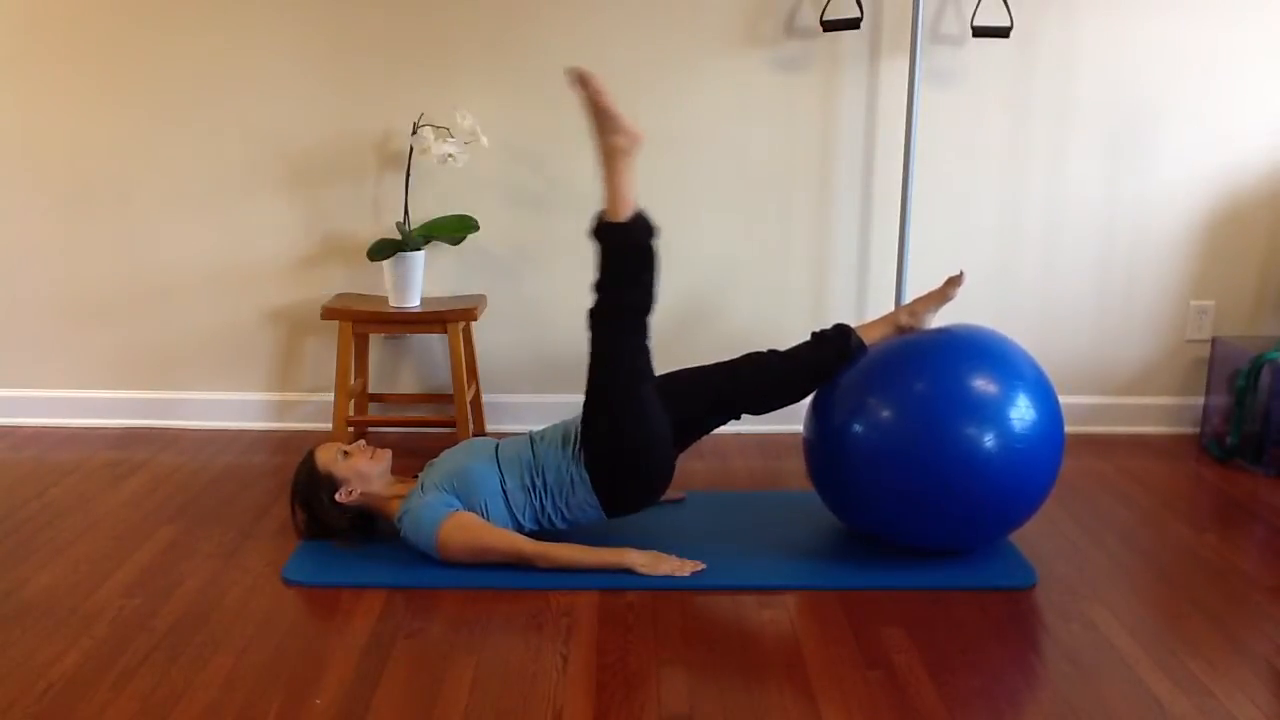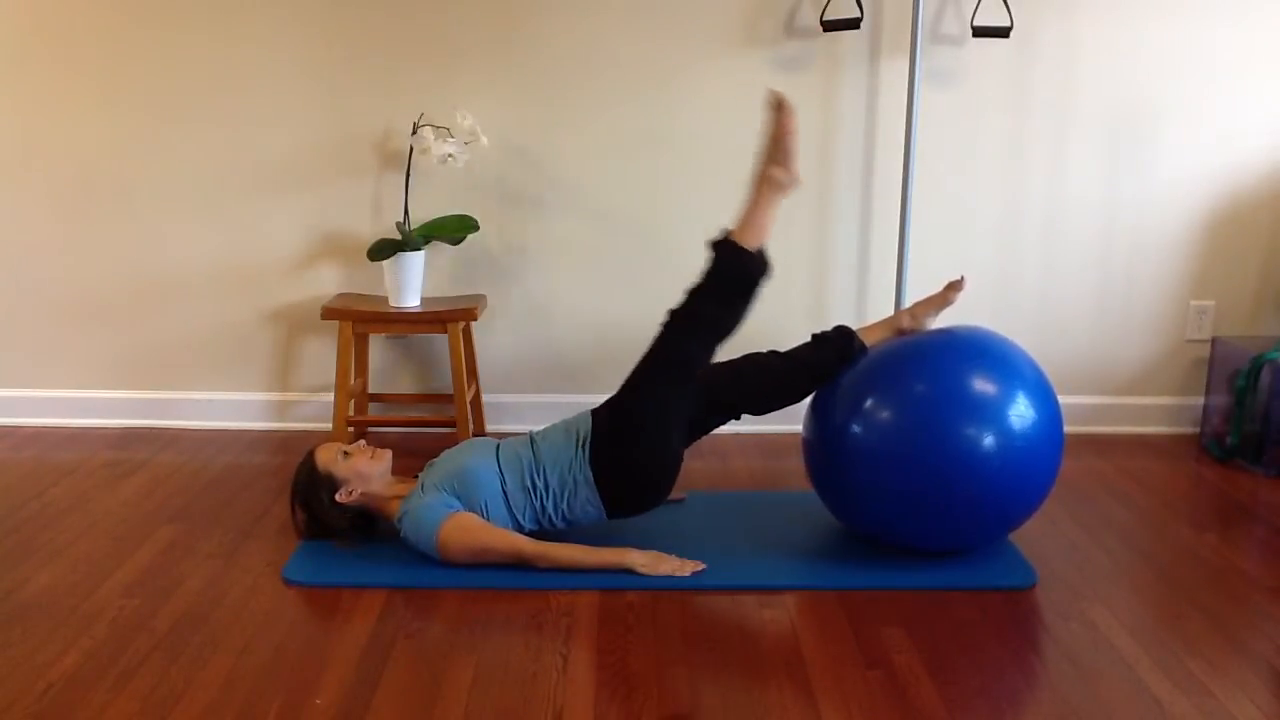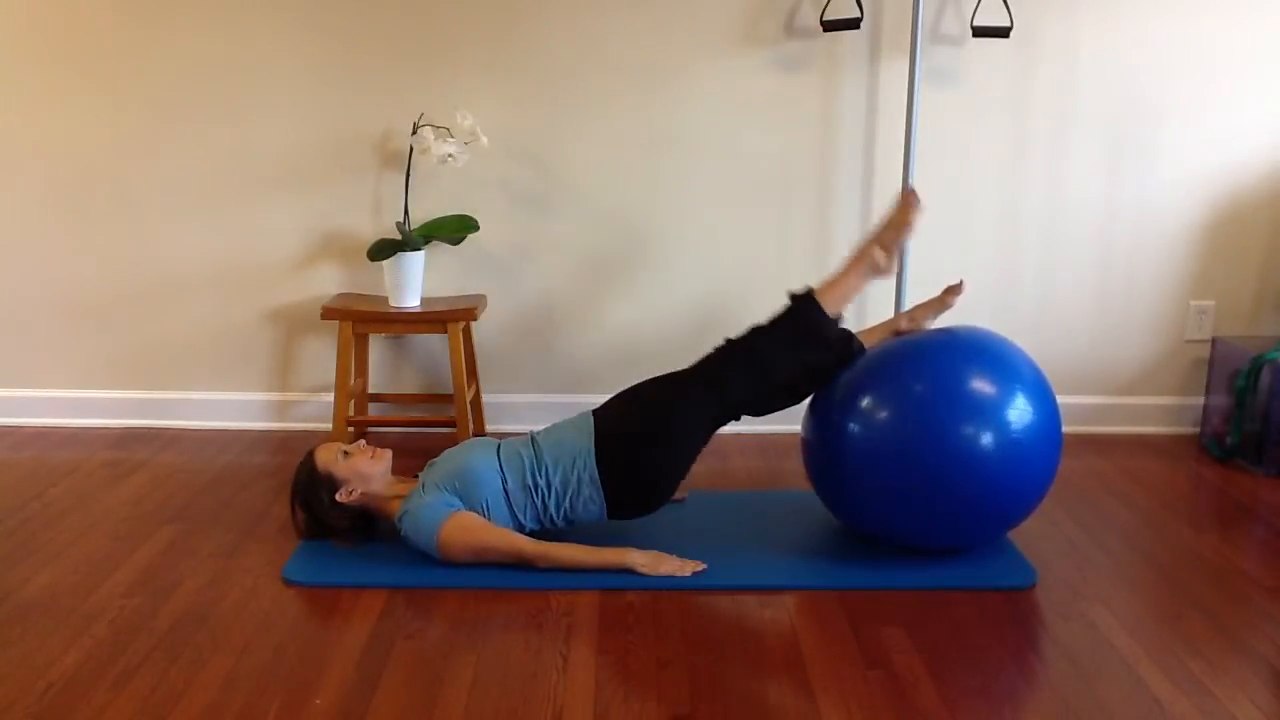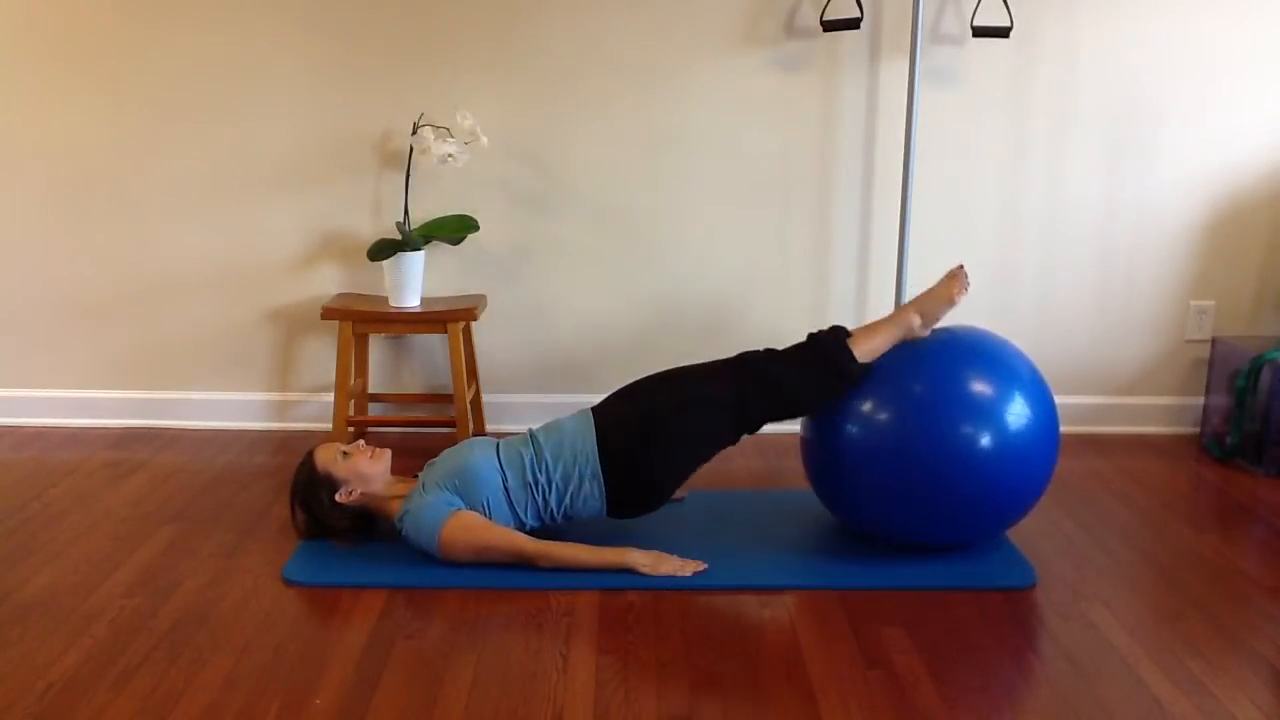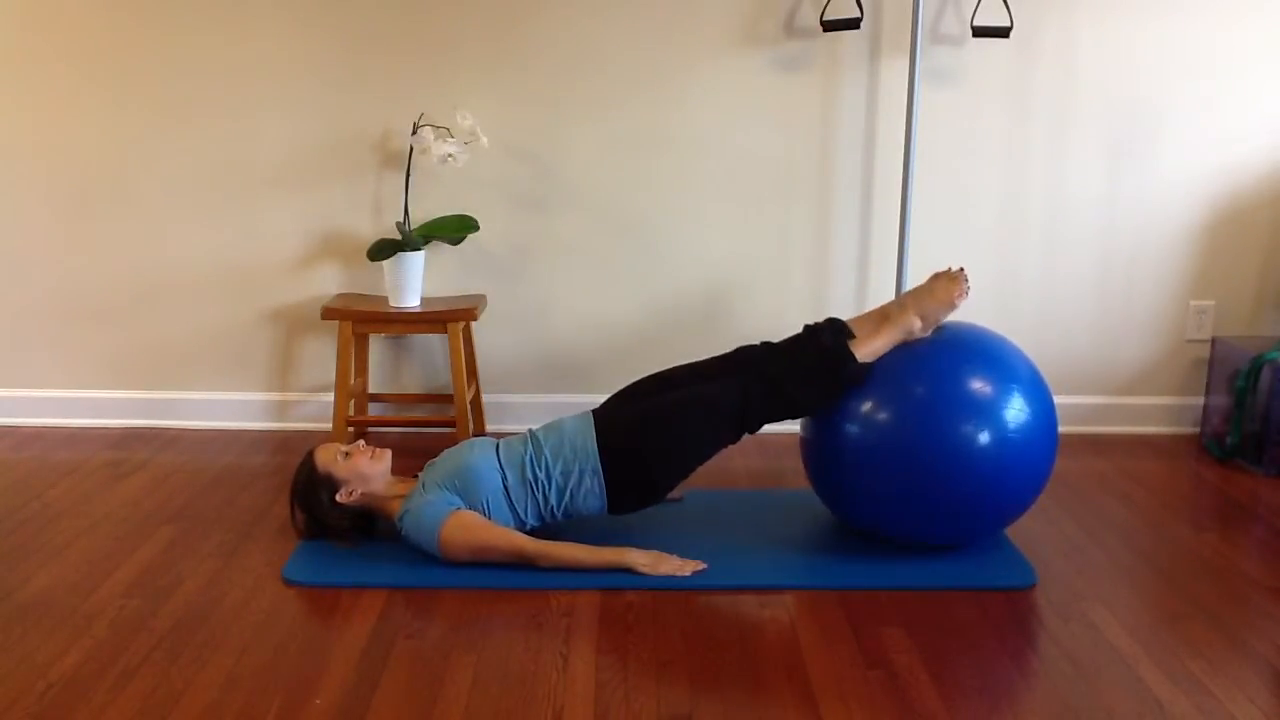
dt=0.3s
person 1, frame 1
left shoulder: (426, 484)
right shoulder: (418, 523)
right elbow: (527, 553)
left wrist: (644, 477)
right wrist: (630, 559)
left hip: (600, 460)
right hip: (611, 478)
left knee: (748, 380)
right knee: (618, 324)
left ankle: (894, 324)
person 1, frame 2
left shoulder: (426, 483)
right shoulder: (419, 524)
right elbow: (525, 552)
left wrist: (648, 467)
right wrist: (629, 558)
left hip: (598, 447)
right hip: (613, 478)
left knee: (745, 381)
right knee: (687, 337)
left ankle: (897, 328)
right ankle: (764, 192)
person 1, frame 3
left shoulder: (425, 484)
right shoulder: (418, 521)
right elbow: (525, 551)
left wrist: (652, 476)
right wrist: (630, 556)
left hip: (597, 439)
right hip: (614, 479)
left knee: (750, 386)
right knee: (731, 374)
left ankle: (891, 330)
right ankle: (864, 262)
person 1, frame 4
left shoulder: (427, 481)
right shoulder: (419, 523)
right elbow: (527, 551)
right wrist: (632, 559)
left hip: (599, 434)
right hip: (615, 471)
left knee: (749, 372)
right knee: (749, 393)
left ankle: (897, 329)
right ankle: (905, 325)
person 1, frame 5
left shoulder: (426, 480)
right shoulder: (419, 522)
right elbow: (529, 550)
right wrist: (632, 557)
left hip: (598, 433)
right hip: (612, 469)
left knee: (750, 363)
right knee: (748, 396)
left ankle: (892, 316)
right ankle: (904, 328)
